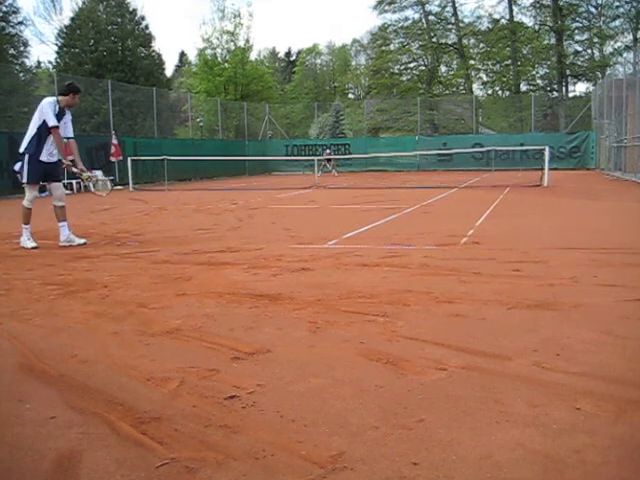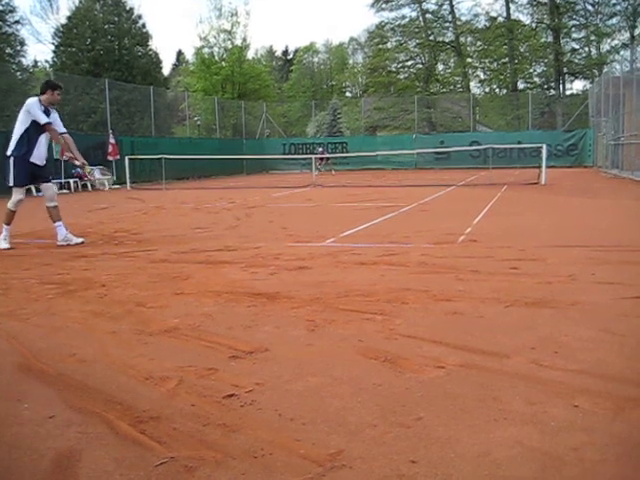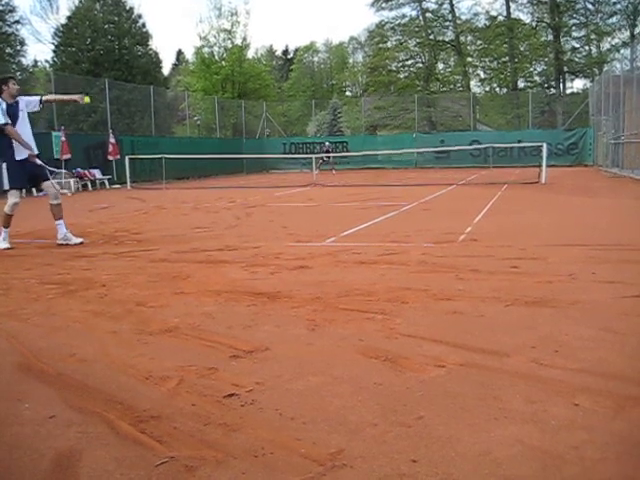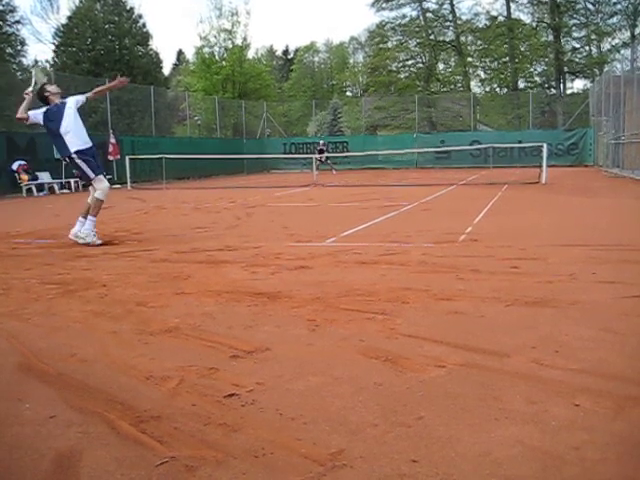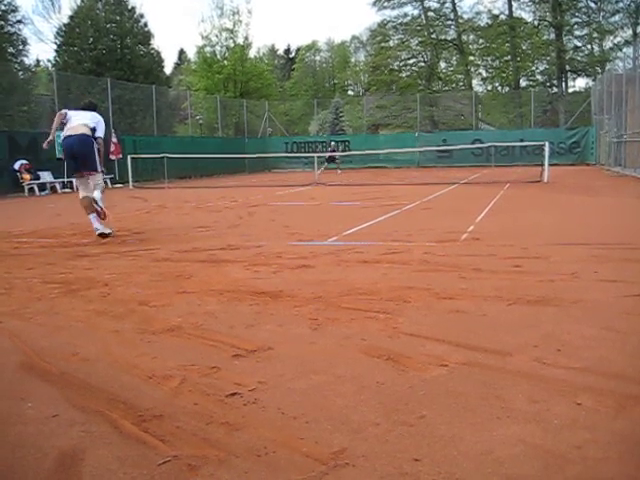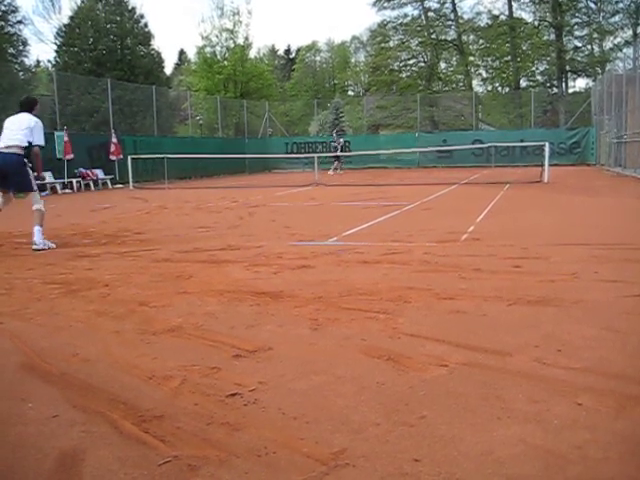
dt=0.7s
person 1, frame 1
left shoulder: (67, 114)
right shoulder: (48, 103)
left elbow: (70, 139)
right elbow: (55, 132)
left wrist: (79, 163)
right wrist: (65, 158)
left hip: (51, 158)
right hip: (33, 154)
left knee: (59, 194)
right knee: (31, 195)
left ankle: (65, 235)
right ankle: (26, 235)
person 1, frame 2
left shoulder: (53, 113)
right shoulder: (32, 103)
left elbow: (65, 135)
right elbow: (50, 130)
left wrist: (79, 157)
right wrist: (67, 151)
left hip: (39, 159)
right hip: (20, 157)
left knee: (51, 194)
right knee: (18, 197)
left ankle: (62, 235)
person 1, frame 3
left shoulder: (22, 102)
left elbow: (47, 98)
left wrist: (71, 97)
right wrist: (28, 148)
left hip: (31, 159)
left knee: (53, 192)
left ankle: (63, 235)
person 1, frame 4
left shoulder: (69, 101)
right shoulder: (45, 112)
left elbow: (93, 94)
right elbow: (20, 116)
left wrist: (113, 85)
right wrist: (28, 98)
left hip: (87, 149)
right hip: (74, 153)
left knee: (99, 190)
right knee: (103, 186)
left ankle: (79, 230)
right ankle: (87, 231)
person 1, frame 5
left shoulder: (71, 113)
right shoulder: (98, 117)
left elbow: (60, 114)
right elbow: (99, 141)
left wrist: (50, 136)
right wrist: (101, 165)
left hip: (67, 142)
right hip: (83, 141)
left knee: (83, 187)
right knee: (97, 178)
left ankle: (98, 226)
right ankle: (97, 197)
person 1, frame 6
right shoulder: (35, 122)
right elbow: (36, 150)
right wrist: (40, 172)
right hip: (16, 160)
right knee: (37, 201)
right ankle: (38, 238)
